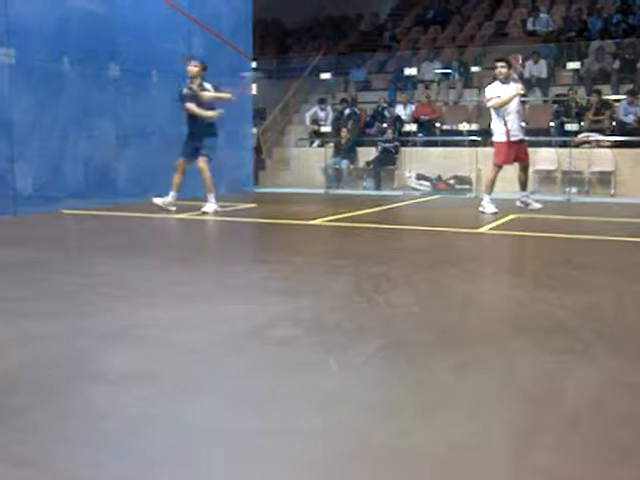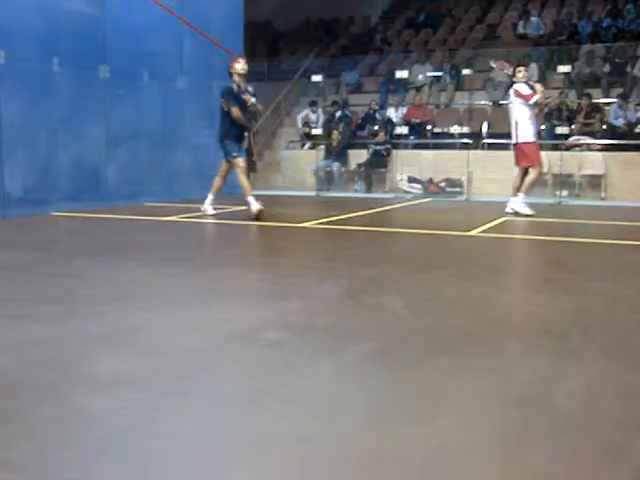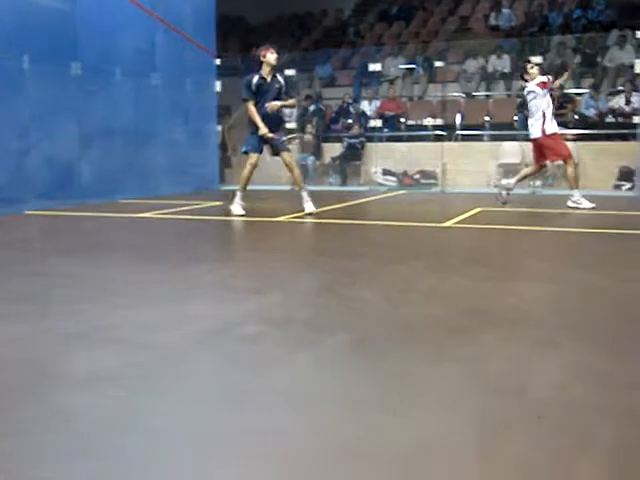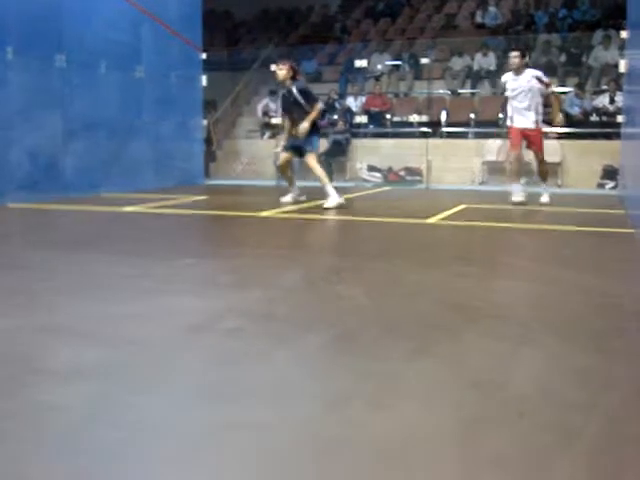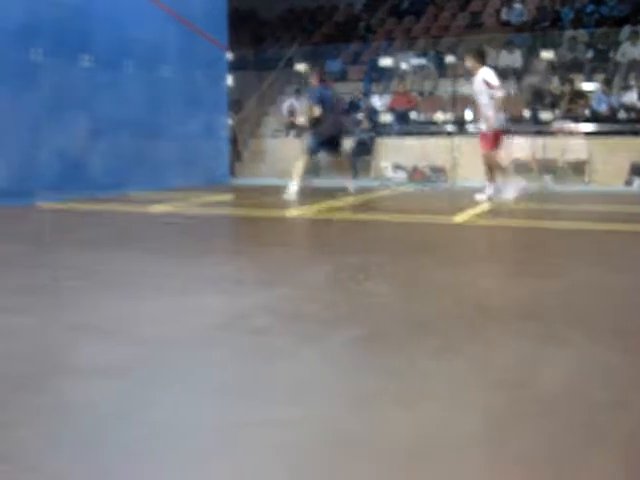
dt=0.5s
person 1, frame 1
left shoulder: (208, 87)
right shoulder: (184, 92)
left elbow: (228, 97)
right elbow: (192, 108)
left wrist: (216, 96)
right wrist: (207, 113)
left hip: (208, 134)
right hip: (193, 135)
left knee: (202, 165)
right knee: (180, 166)
left ankle: (211, 201)
right ankle: (170, 199)
person 1, frame 2
left shoulder: (249, 90)
right shoulder: (228, 89)
left elbow: (258, 111)
right elbow: (235, 114)
left wrist: (254, 103)
right wrist: (247, 125)
left hip: (239, 137)
right hip: (228, 136)
left knee: (224, 171)
right knee: (241, 167)
left ankle: (208, 203)
right ankle: (252, 204)
person 1, frame 3
left shoulder: (281, 80)
right shoulder: (251, 80)
left elbow: (291, 101)
right elbow: (250, 106)
left wrist: (279, 104)
right wrist: (262, 127)
left hip: (276, 129)
right hip: (258, 129)
left knee: (290, 162)
right knee: (252, 163)
left ankle: (306, 200)
right ankle: (237, 201)
person 1, frame 4
left shoulder: (300, 88)
right shoulder: (284, 96)
left elbow: (319, 106)
left wrist: (307, 123)
right wrist: (284, 139)
left hip: (309, 132)
right hip: (296, 134)
left knee: (311, 161)
right knee: (281, 162)
left ankle: (333, 196)
right ankle: (295, 192)
person 1, frame 5
left shoulder: (315, 92)
right shoulder: (332, 93)
left elbow: (316, 113)
right elbow: (339, 111)
left wrist: (310, 117)
left hip: (321, 131)
right hip: (336, 130)
left knee: (305, 159)
right knee: (338, 156)
left ankle: (293, 188)
person 2, frame 1
left shoulder: (515, 85)
right shoulder: (492, 88)
right elbow: (494, 105)
right wrist: (514, 94)
left hip: (519, 134)
right hip: (504, 136)
left knee: (525, 166)
right knee: (497, 168)
left ankle: (524, 198)
right ankle: (485, 201)
person 2, frame 2
left shoulder: (527, 89)
right shoulder: (517, 88)
left elbow: (535, 108)
right elbow: (538, 100)
right wrist: (539, 91)
left hip: (525, 137)
right hip: (525, 137)
left knee: (523, 171)
right knee: (536, 170)
left ankle: (513, 202)
right ankle: (518, 200)
person 2, frame 3
left shoulder: (533, 87)
right shoulder: (537, 84)
right elbow: (555, 84)
left hip: (539, 132)
right hip: (544, 131)
left knee: (537, 167)
right knee: (570, 161)
left ankle: (510, 183)
right ankle: (575, 198)
person 2, frame 4
left shoulder: (535, 75)
right shoulder: (506, 79)
left elbow: (551, 93)
left wrist: (557, 113)
left hip: (533, 124)
right hip: (515, 124)
left knee: (540, 158)
right knee: (515, 155)
left ankle: (544, 190)
right ankle: (517, 190)
person 2, frame 5
left shoulder: (486, 75)
right shoulder: (477, 77)
left elbow: (499, 95)
left wrist: (493, 117)
right wrist: (482, 120)
left hip: (494, 123)
right hip: (487, 123)
left knee: (488, 155)
right knee: (487, 156)
left ankle: (511, 182)
right ankle: (492, 189)
